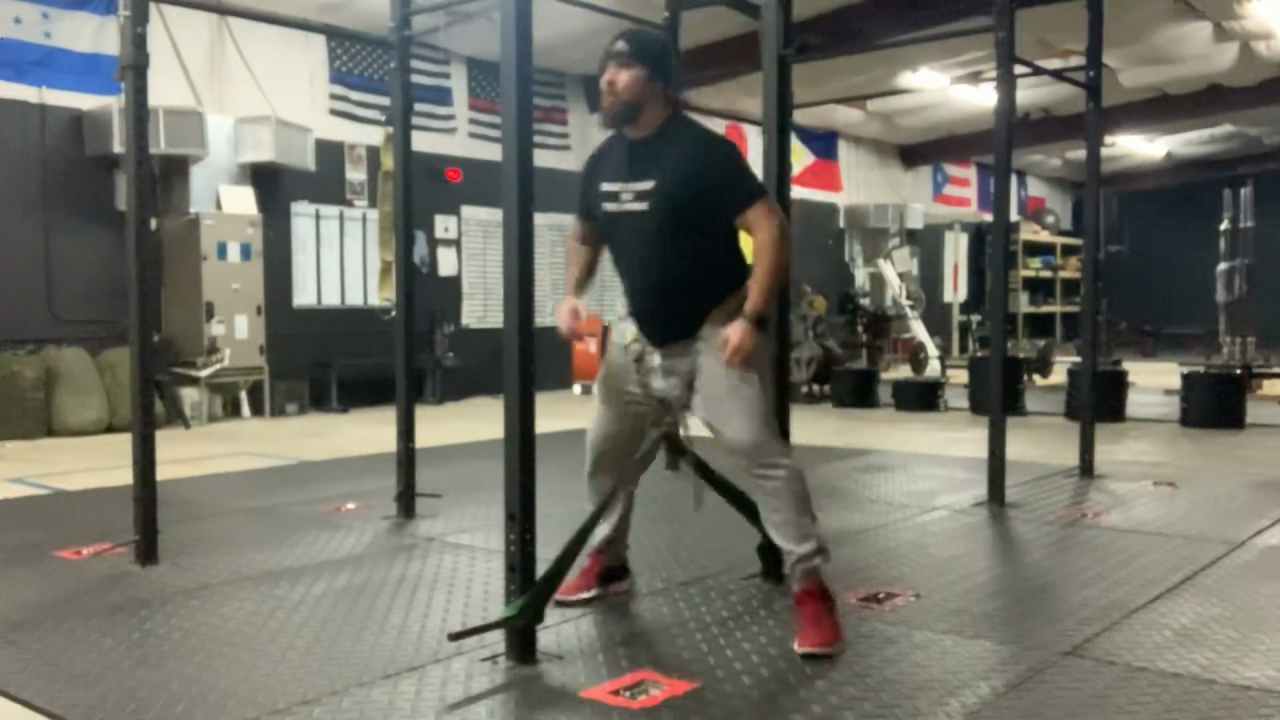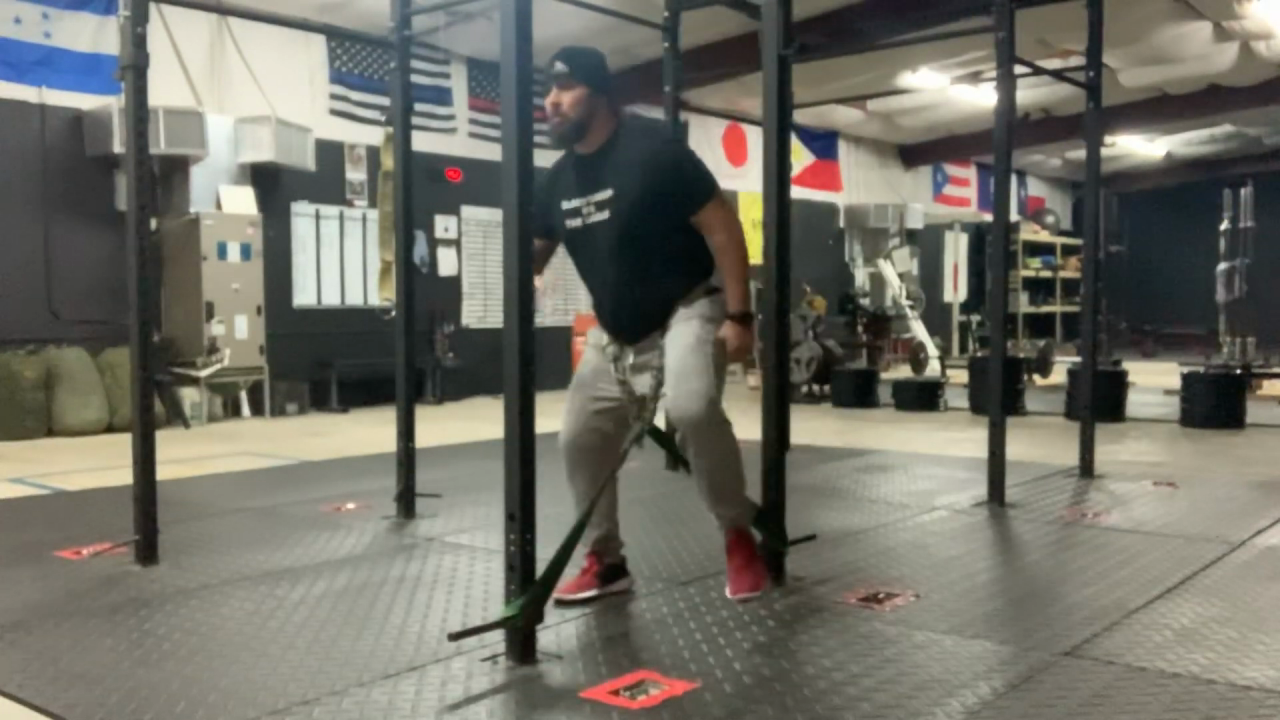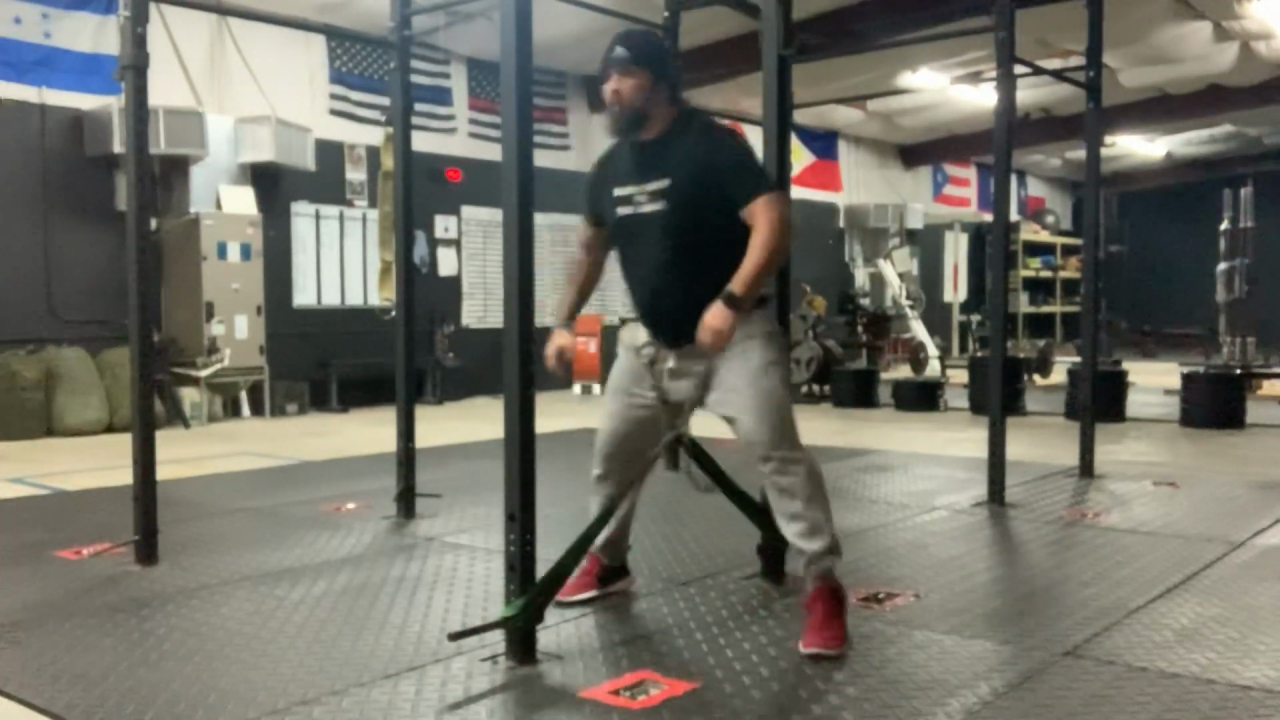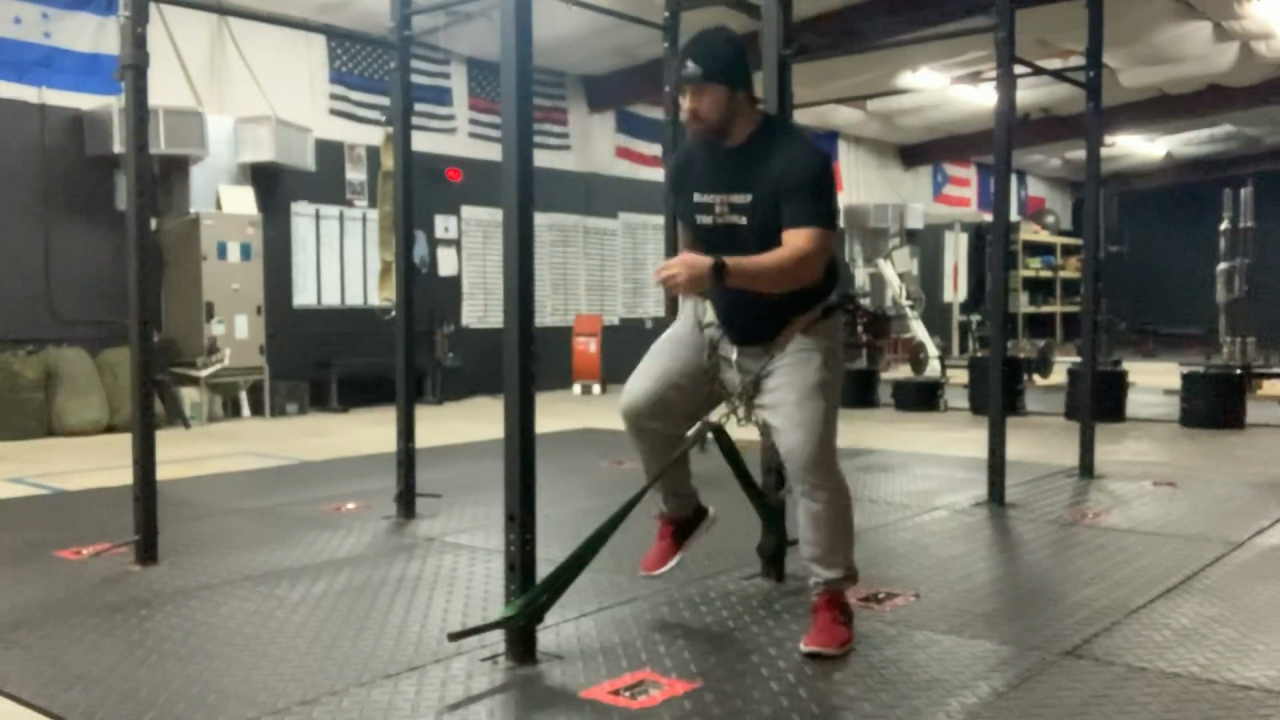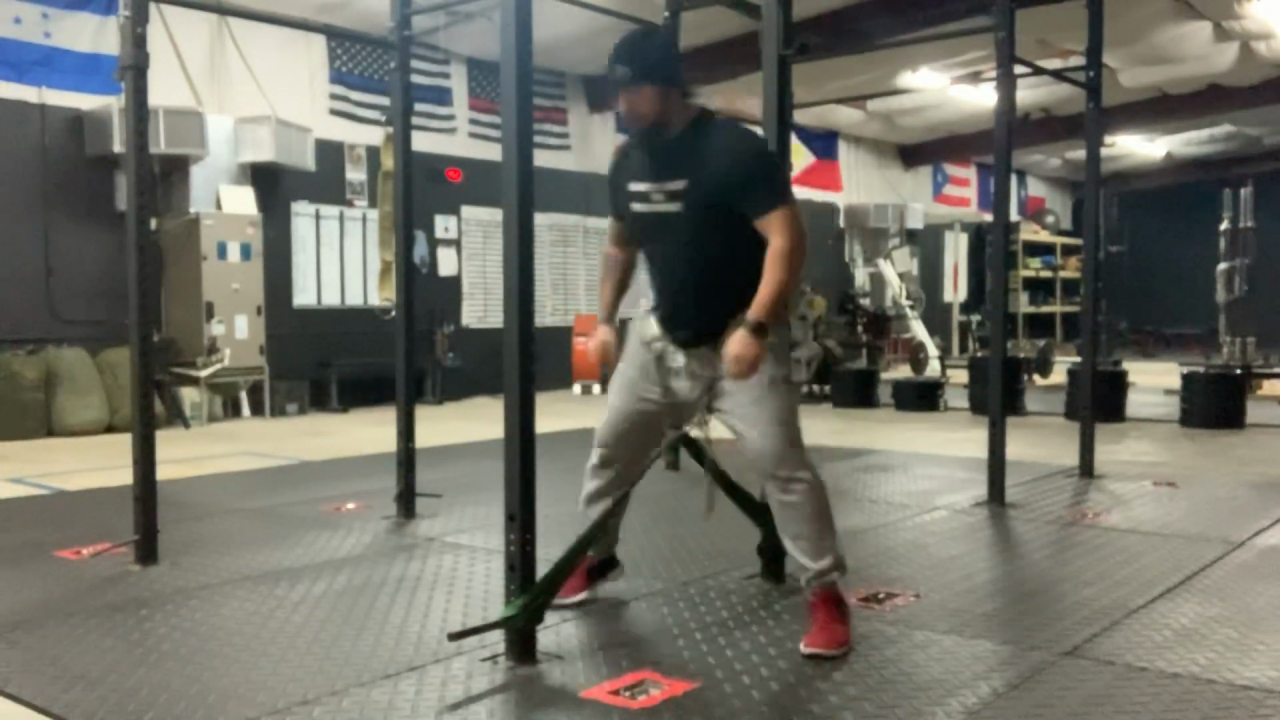
dt=0.3s
person 1, frame 1
left shoulder: (703, 152)
right shoulder: (600, 163)
left elbow: (770, 231)
right elbow: (584, 238)
left wrist: (753, 319)
right wrist: (570, 295)
left hip: (717, 329)
right hip: (642, 336)
left knee: (755, 446)
right knee: (606, 446)
left ankle: (810, 585)
right ankle: (606, 559)
person 1, frame 2
left shoulder: (655, 151)
right shoulder: (557, 181)
left elbow: (723, 227)
right elbow: (532, 254)
left wrist: (738, 316)
left hip: (686, 312)
right hip: (615, 334)
left knee: (692, 410)
right knee: (580, 440)
left ankle: (737, 531)
right ankle: (606, 561)
person 1, frame 3
left shoulder: (714, 145)
right shoulder: (611, 167)
left elbow: (773, 223)
right elbow: (592, 247)
left wrist: (731, 300)
right wrist: (564, 323)
left hip: (732, 330)
right hip: (655, 337)
left knee: (774, 443)
right knee: (614, 447)
left ankle: (824, 586)
right ankle: (607, 562)
person 1, frame 4
left shoulder: (798, 158)
right shoulder: (688, 163)
left elbow: (806, 260)
left wrist: (717, 270)
right wrist: (694, 301)
left hip: (796, 334)
right hip: (714, 322)
left knee: (808, 458)
right knee: (641, 405)
left ankle: (831, 596)
right ankle: (681, 513)
person 1, frame 5
left shoulder: (731, 149)
right shoulder: (628, 158)
left elbow: (785, 240)
right elbow: (620, 240)
left wrist: (755, 328)
right wrist: (605, 317)
left hip: (734, 331)
right hip: (663, 335)
left knee: (776, 452)
right knee: (614, 439)
left ankle: (826, 594)
right ankle: (592, 559)
